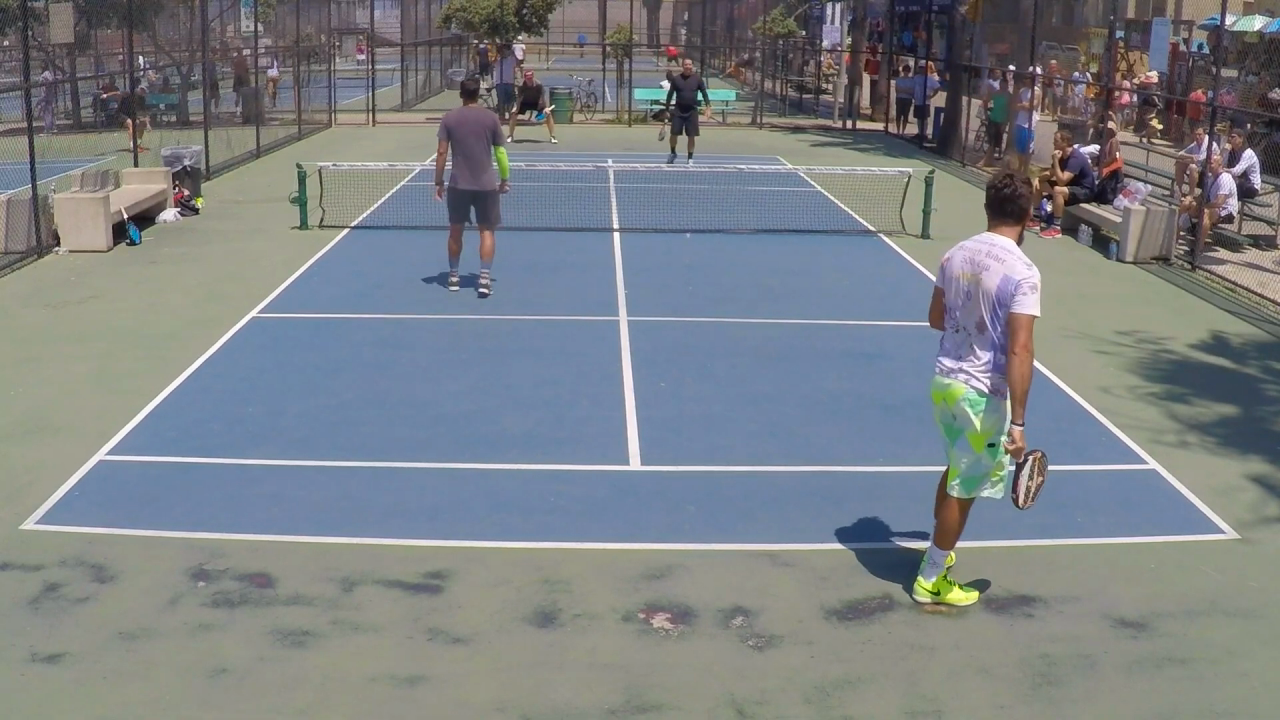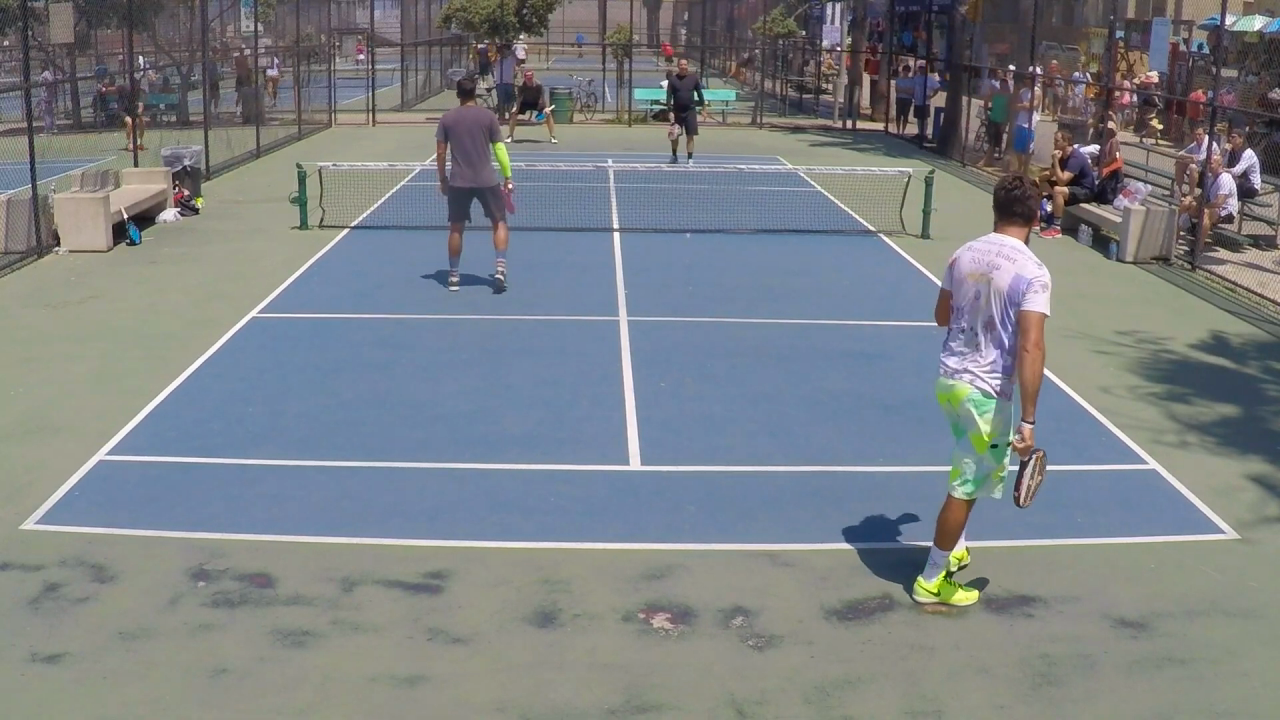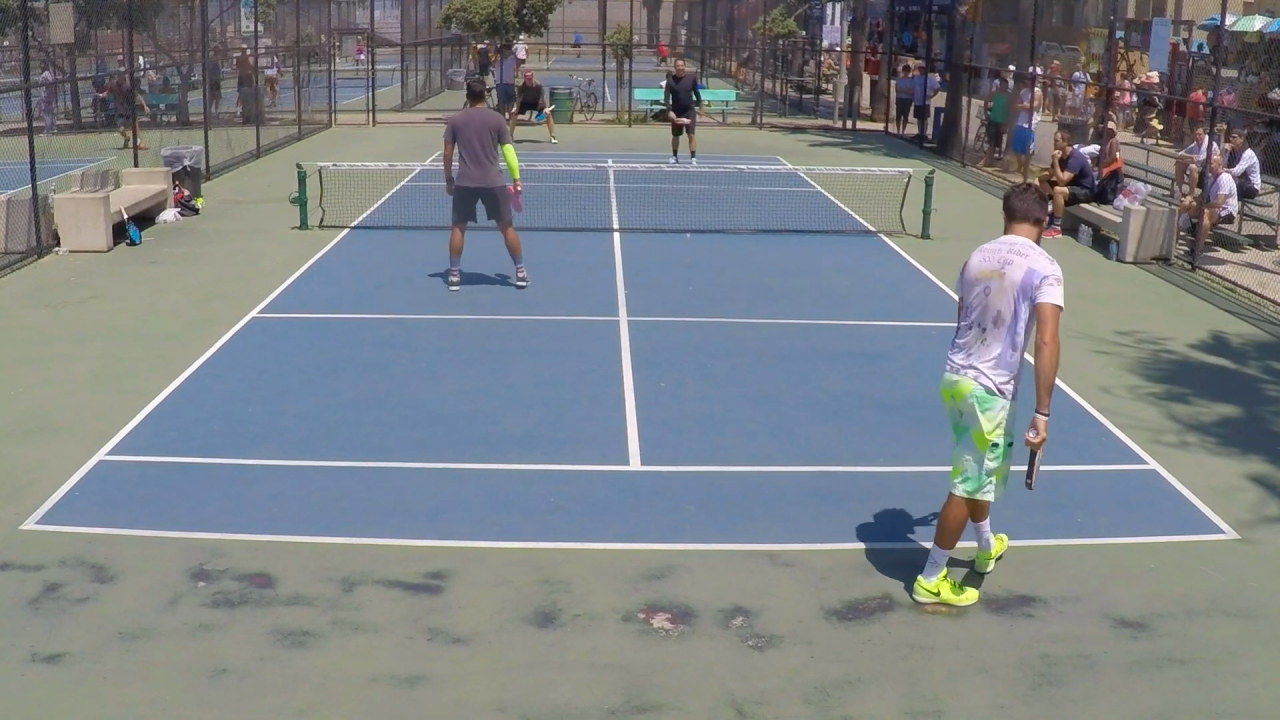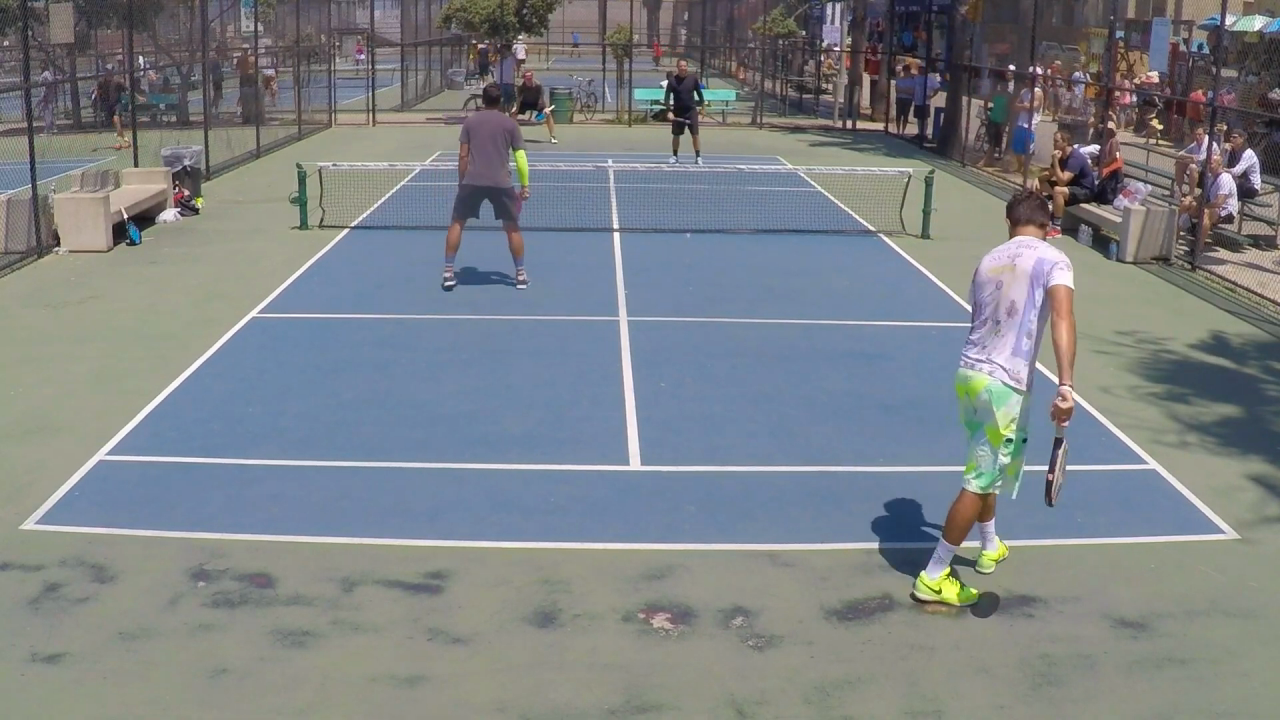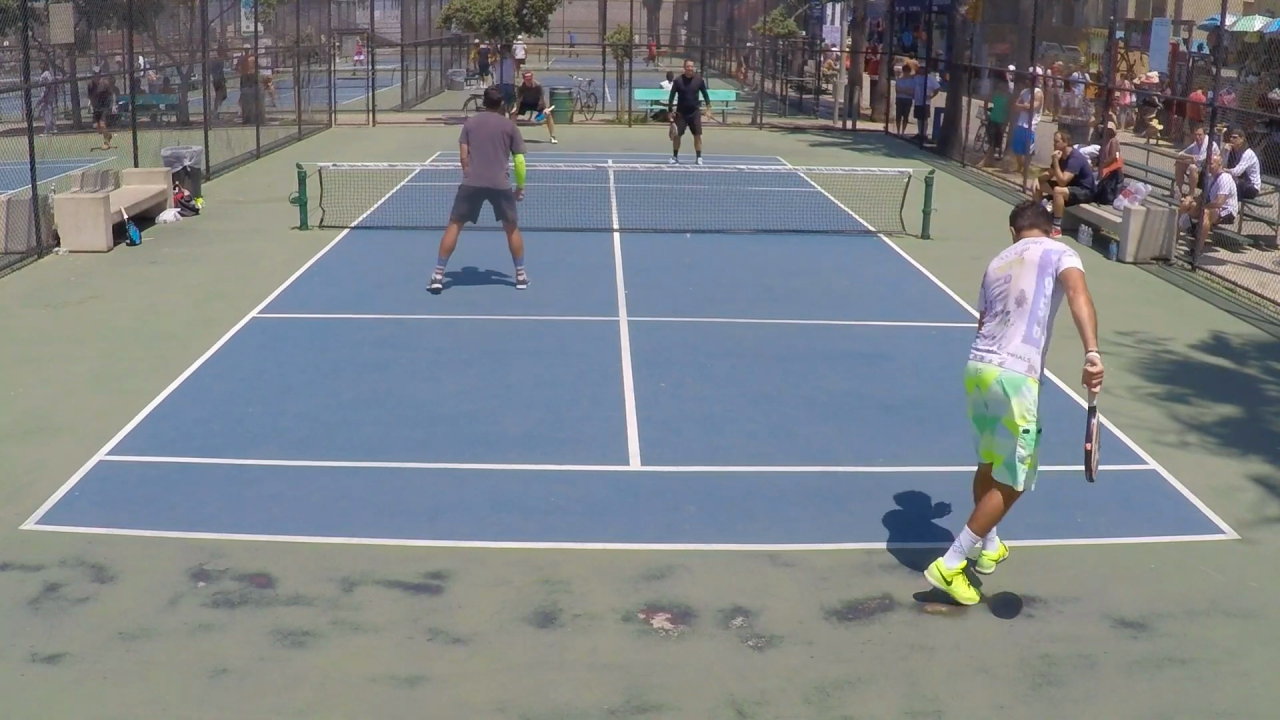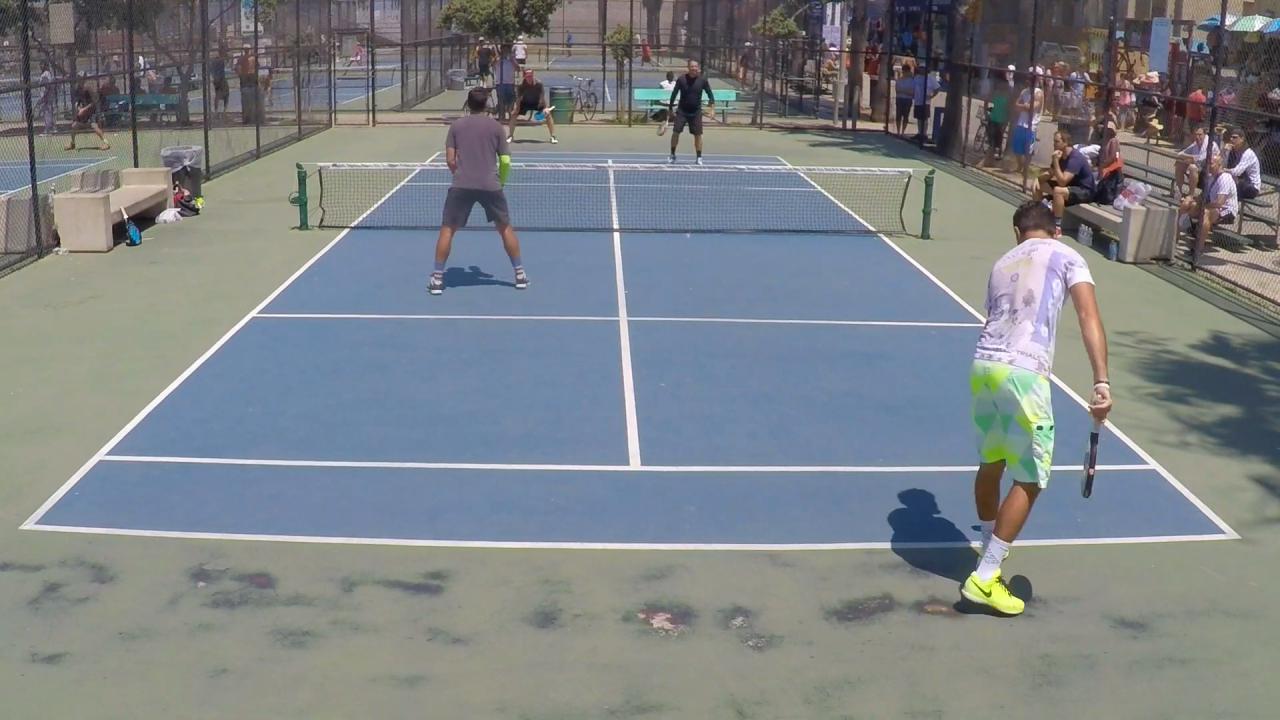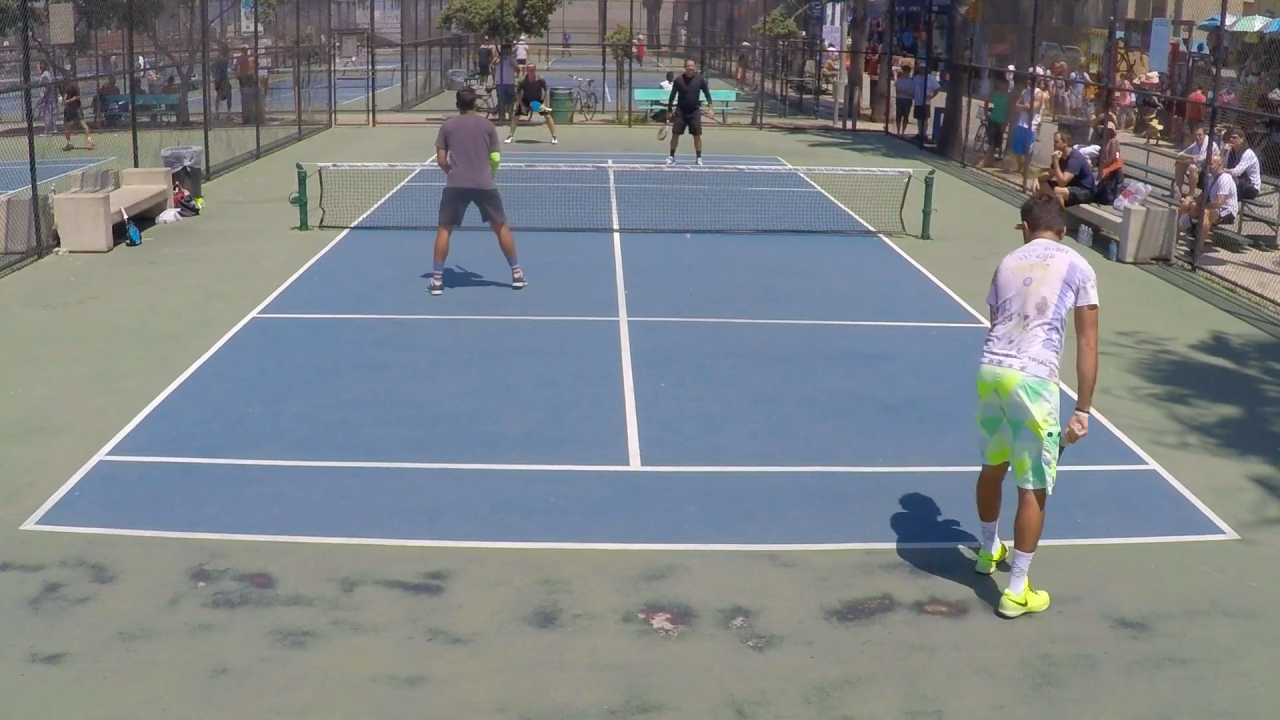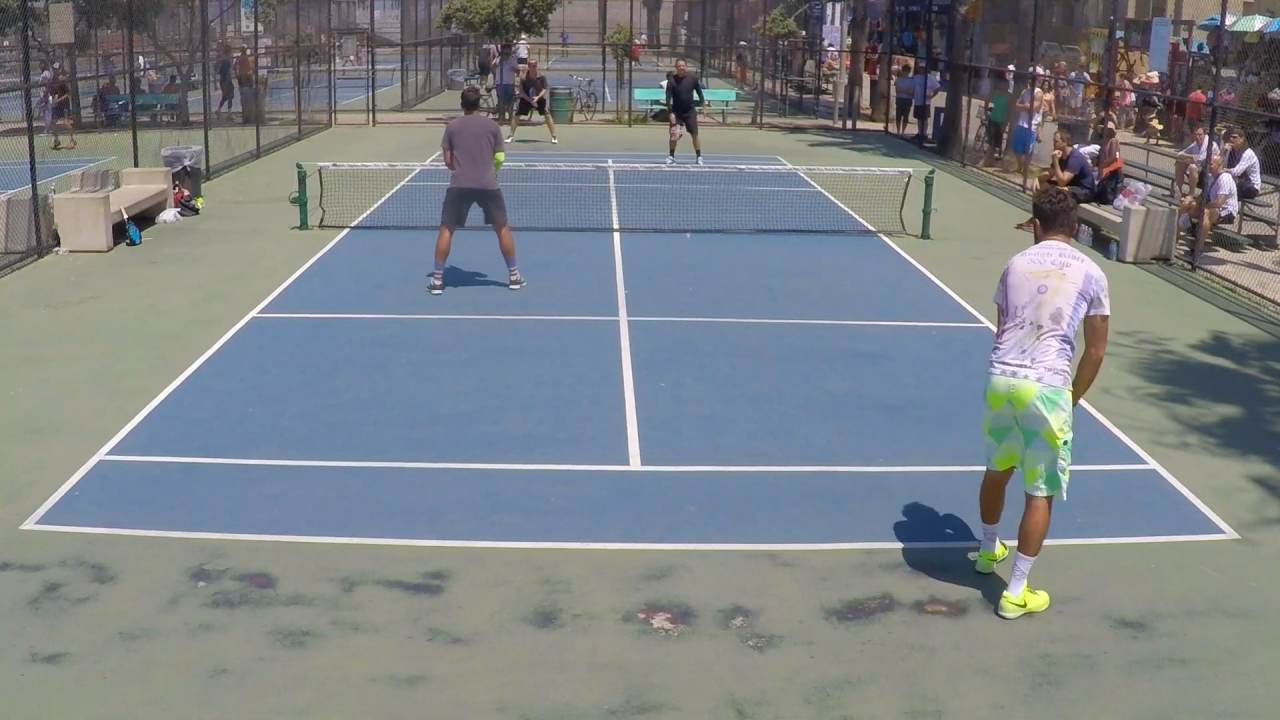
dt=0.2s
person 1, frame 1
left shoulder: (955, 253)
right shoulder: (1022, 272)
right elbow: (1020, 352)
right wrist: (1017, 422)
left hip: (944, 379)
right hip: (981, 392)
left knee: (955, 473)
right knee: (964, 490)
left ankle: (938, 555)
right ankle: (931, 579)
person 1, frame 2
left shoulder: (963, 254)
right shoulder: (1032, 272)
right elbow: (1030, 349)
right wrist: (1028, 420)
left hip: (949, 377)
right hip: (986, 391)
left knee: (967, 477)
right knee: (966, 488)
left ankle: (955, 549)
right ankle: (930, 580)
person 1, frame 3
left shoulder: (977, 257)
right shoulder: (1043, 268)
right elbow: (1046, 342)
right wrist: (1042, 414)
left hip: (954, 375)
right hip: (989, 389)
left knee: (975, 473)
right knee: (966, 487)
left ankle: (988, 546)
right ankle: (930, 580)
person 1, frame 4
left shoulder: (989, 260)
right shoulder: (1052, 259)
right elbow: (1062, 317)
right wrist: (1066, 383)
left hip: (968, 372)
right hip: (1004, 384)
left knee: (983, 472)
right knee: (979, 485)
left ankle: (991, 547)
right ankle: (933, 577)
person 1, frame 5
left shoulder: (998, 262)
right shoulder: (1059, 252)
right elbow: (1078, 296)
right wrist: (1092, 353)
left hip: (976, 366)
right hip: (1014, 374)
left knee: (988, 465)
right knee: (1009, 483)
left ankle: (989, 547)
right ankle: (949, 565)
person 1, frame 6
left shoulder: (1003, 263)
right shoulder: (1065, 256)
right elbow: (1089, 319)
right wrist: (1101, 383)
left hip: (983, 365)
right hip: (1023, 373)
left knee: (990, 464)
right knee: (1026, 482)
left ankle: (989, 550)
right ankle: (985, 577)
person 1, frame 7
left shoulder: (1006, 263)
right shoulder: (1077, 266)
right elbow: (1087, 345)
right wrist: (1082, 410)
left hip: (990, 370)
right hip: (1033, 379)
left knee: (992, 466)
right knee: (1033, 488)
left ankle: (988, 550)
right ankle: (1016, 591)
person 1, frame 8
left shoulder: (1015, 264)
right shoulder: (1091, 274)
right elbow: (1095, 353)
right wrist: (1072, 399)
left hip: (1000, 380)
right hip: (1046, 388)
left knee: (997, 471)
right knee: (1040, 493)
left ankle: (988, 551)
right ankle: (1016, 593)
person 2, frame 1
left shoulder: (449, 118)
right shoulder: (491, 118)
left elbow: (442, 153)
right elbow: (500, 152)
left wrist: (438, 182)
right wrist: (505, 179)
left hip: (458, 184)
right hip: (486, 184)
left knee: (456, 230)
right knee: (486, 232)
left ankle: (453, 277)
right ankle: (484, 278)
person 2, frame 2
left shoulder: (447, 118)
right shoulder: (488, 116)
left elbow: (440, 153)
right elbow: (499, 149)
left wrist: (442, 179)
right wrist: (508, 177)
left hip: (458, 182)
right hip: (487, 181)
left knee: (456, 229)
right knee: (499, 224)
left ankle: (453, 276)
right ankle: (500, 268)
person 2, frame 3
left shoulder: (455, 120)
right shoulder: (496, 119)
left elbow: (447, 153)
right elbow: (508, 151)
left wrist: (448, 179)
right wrist: (516, 179)
left hip: (464, 182)
right hip: (493, 182)
left knee: (458, 228)
right knee: (506, 226)
left ankle: (454, 276)
right ankle: (520, 273)
person 2, frame 4
left shoulder: (470, 121)
right shoulder: (510, 124)
left elbow: (463, 155)
right elbow: (521, 157)
left wrist: (461, 182)
right wrist: (525, 185)
left hip: (473, 181)
right hip: (501, 183)
left knee: (456, 224)
right knee: (512, 228)
left ankle: (448, 273)
right ankle: (520, 275)
person 2, frame 5
left shoulder: (470, 123)
right shoulder: (510, 126)
left elbow: (463, 156)
right elbow: (520, 161)
right wrist: (520, 187)
left hip: (471, 183)
right hip: (500, 184)
left knee: (454, 226)
right knee: (512, 228)
left ankle: (438, 275)
right ankle: (520, 275)
person 2, frame 6
left shoulder: (457, 125)
right shoulder: (496, 127)
left elbow: (450, 159)
right elbow: (505, 161)
right wrist: (501, 181)
left hip: (461, 185)
right hip: (490, 185)
left knee: (447, 229)
right knee: (505, 228)
left ankle: (437, 279)
right ankle: (520, 275)
person 2, frame 7
left shoulder: (447, 126)
right shoulder: (487, 125)
left elbow: (441, 161)
right elbow: (495, 158)
left hip: (456, 185)
right hip: (485, 185)
left knee: (444, 229)
right knee: (500, 227)
left ankle: (437, 280)
right ankle: (516, 274)
person 2, frame 8
left shoulder: (452, 126)
right shoulder: (492, 126)
left elbow: (448, 161)
right elbow: (500, 158)
left hip: (459, 185)
right hip: (488, 185)
left knee: (446, 229)
right knee: (502, 228)
left ankle: (437, 280)
right ankle: (514, 275)
